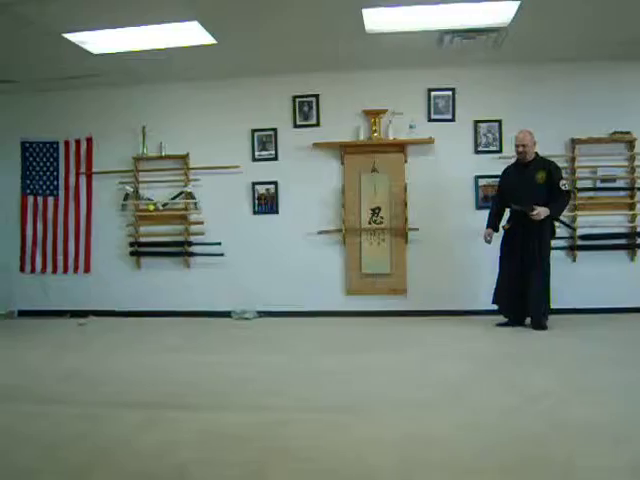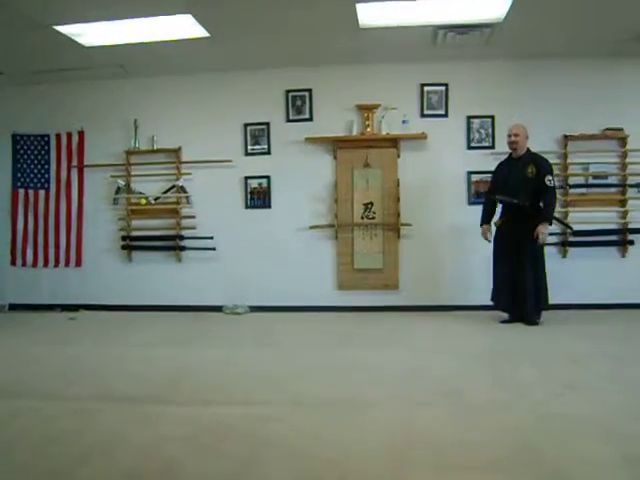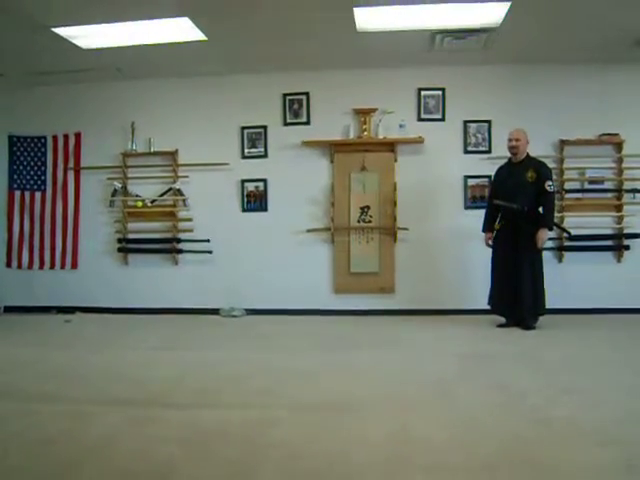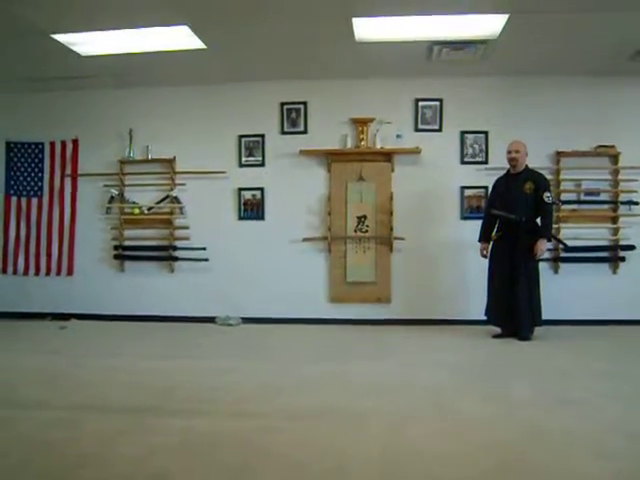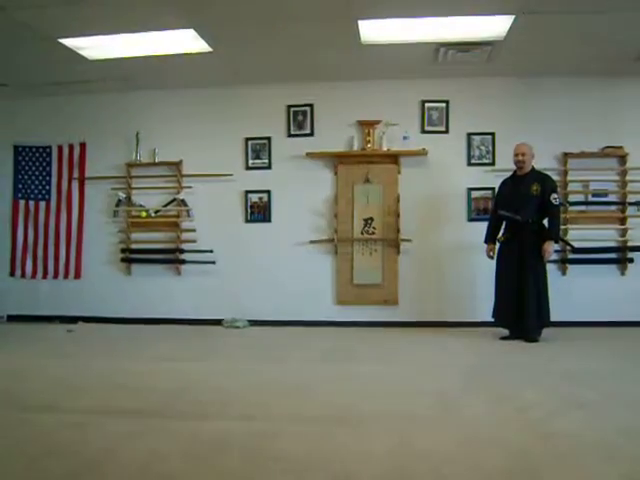
dt=1s
person 1, frame 1
left shoulder: (549, 168)
right shoulder: (509, 171)
left elbow: (564, 196)
right elbow: (499, 201)
left wrist: (548, 211)
right wrist: (491, 226)
left hip: (539, 228)
right hip: (514, 227)
left knee: (537, 271)
right knee: (511, 271)
left ankle: (539, 317)
right ankle: (515, 316)
person 1, frame 2
left shoulder: (539, 164)
right shoulder: (502, 166)
left elbow: (549, 195)
right elbow: (491, 196)
left wrist: (545, 222)
right wrist: (486, 223)
left hip: (530, 223)
right hip: (507, 223)
left knee: (530, 267)
right knee: (506, 267)
left ankle: (532, 312)
right ankle: (513, 311)
person 1, frame 3
left shoulder: (539, 168)
right shoulder: (501, 171)
left elbow: (548, 200)
right elbow: (493, 203)
left wrist: (545, 227)
right wrist: (488, 229)
left hip: (529, 228)
right hip: (505, 228)
left knee: (529, 272)
right knee: (504, 272)
left ankle: (529, 317)
right ankle: (511, 316)
person 1, frame 4
left shoulder: (537, 180)
right shoulder: (500, 182)
left elbow: (546, 211)
right elbow: (490, 213)
left wrist: (543, 238)
right wrist: (484, 239)
left hip: (526, 238)
right hip: (503, 238)
left knee: (525, 283)
right knee: (501, 283)
left ankle: (525, 328)
right ankle: (507, 327)
person 1, frame 5
left shoulder: (544, 181)
right shoulder: (506, 184)
left elbow: (554, 213)
right elbow: (496, 213)
left wrist: (551, 239)
right wrist: (490, 240)
left hip: (533, 239)
right hip: (510, 239)
left knee: (533, 285)
right knee: (508, 284)
left ankle: (533, 330)
right ankle: (515, 328)
